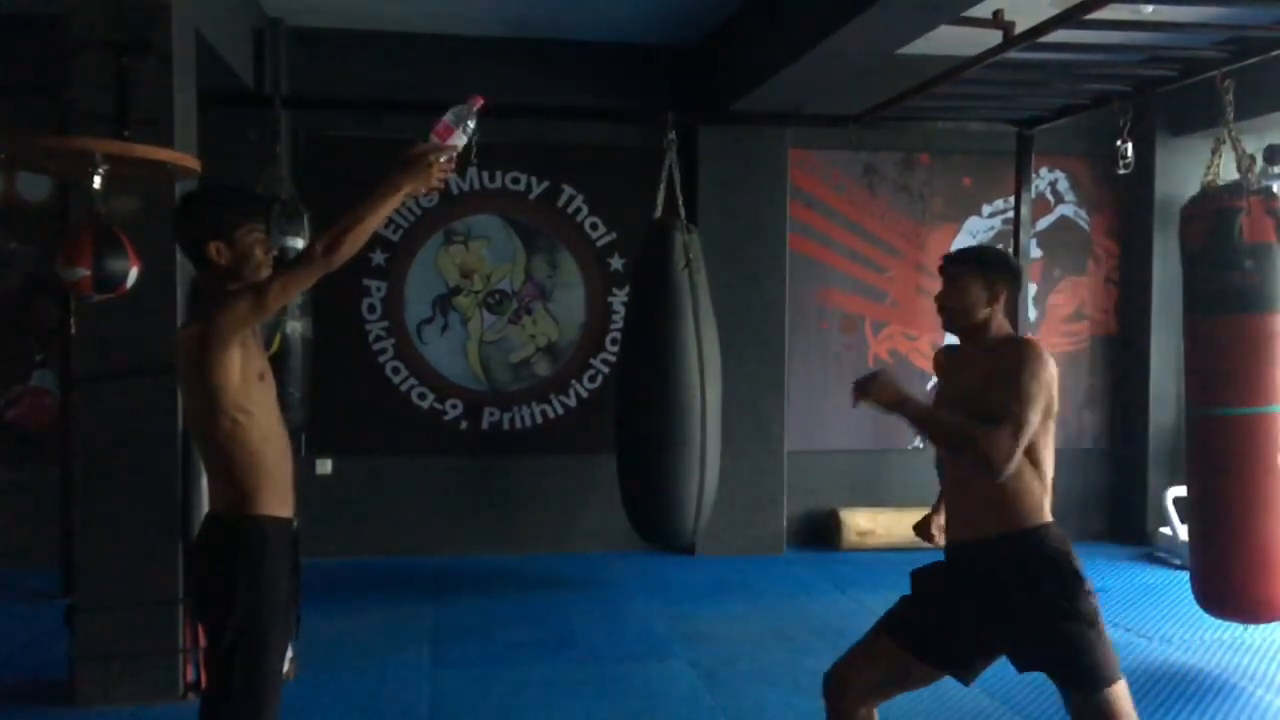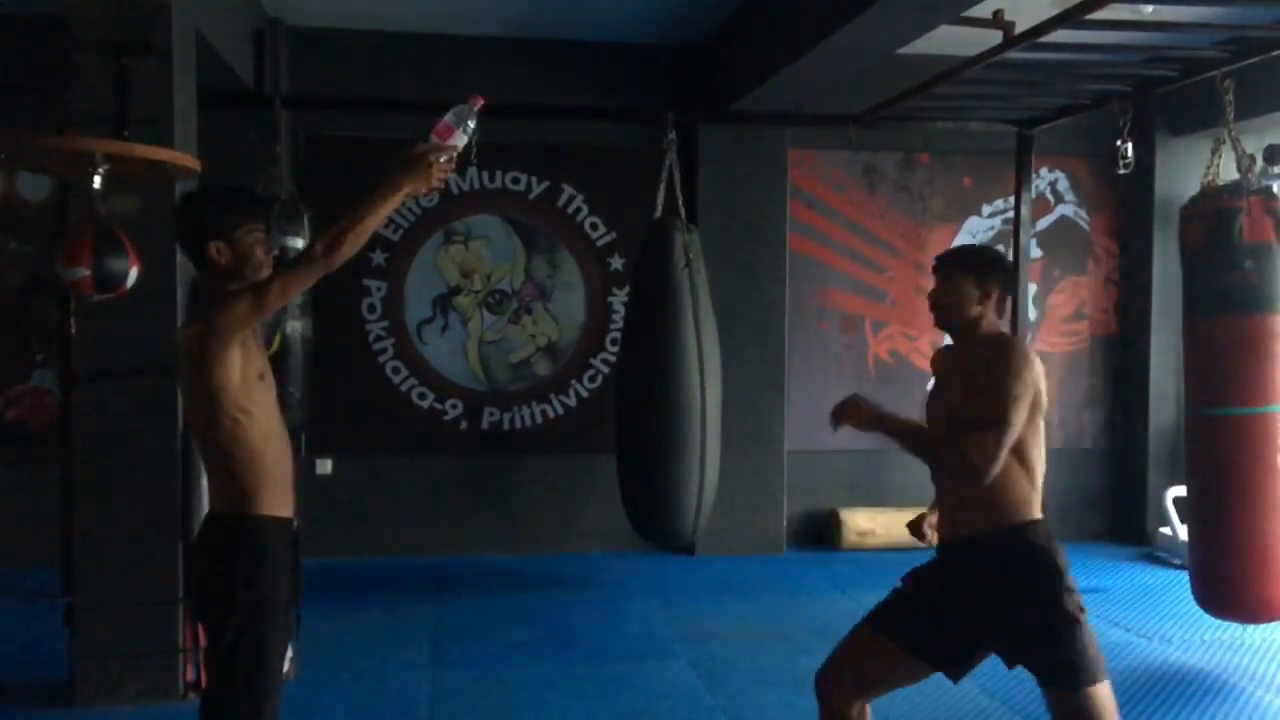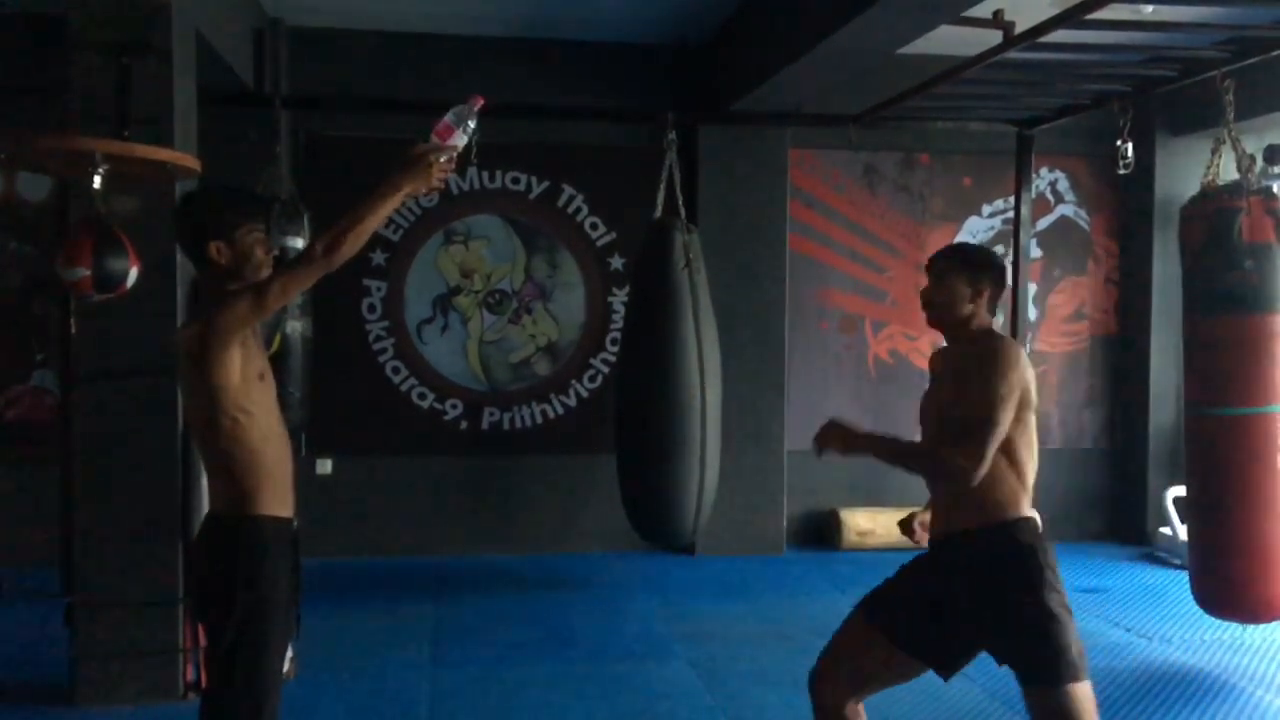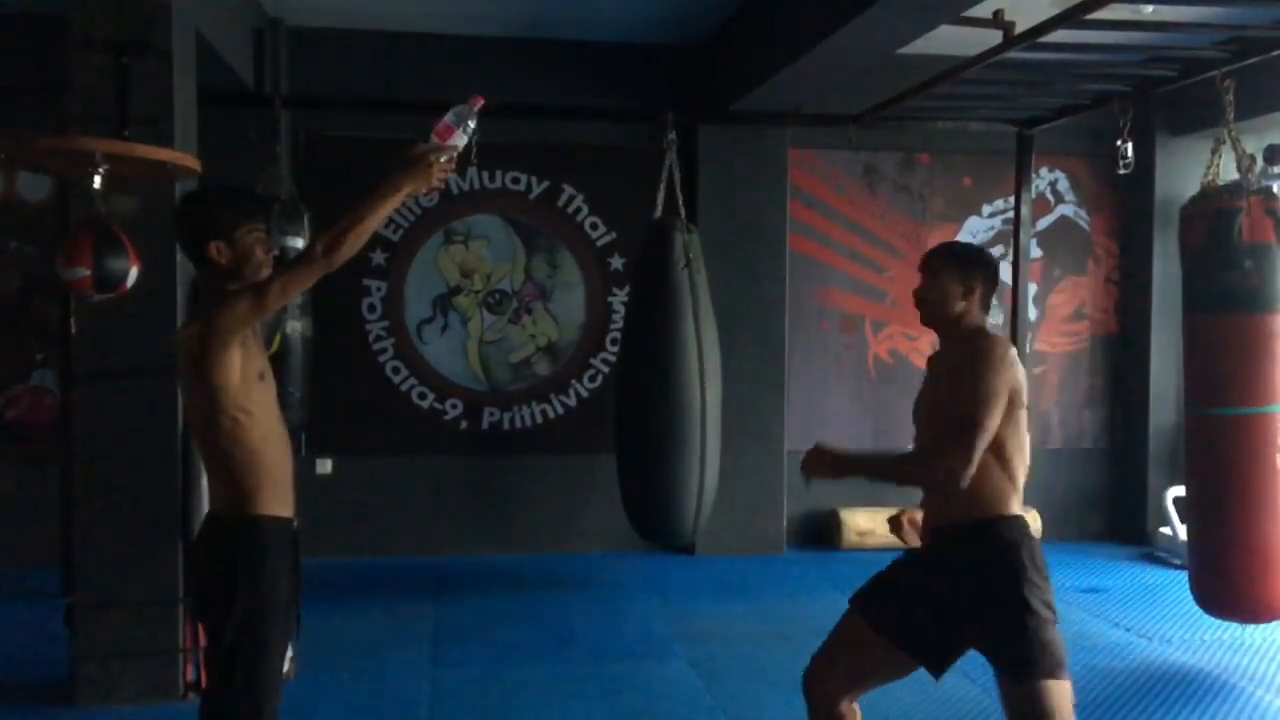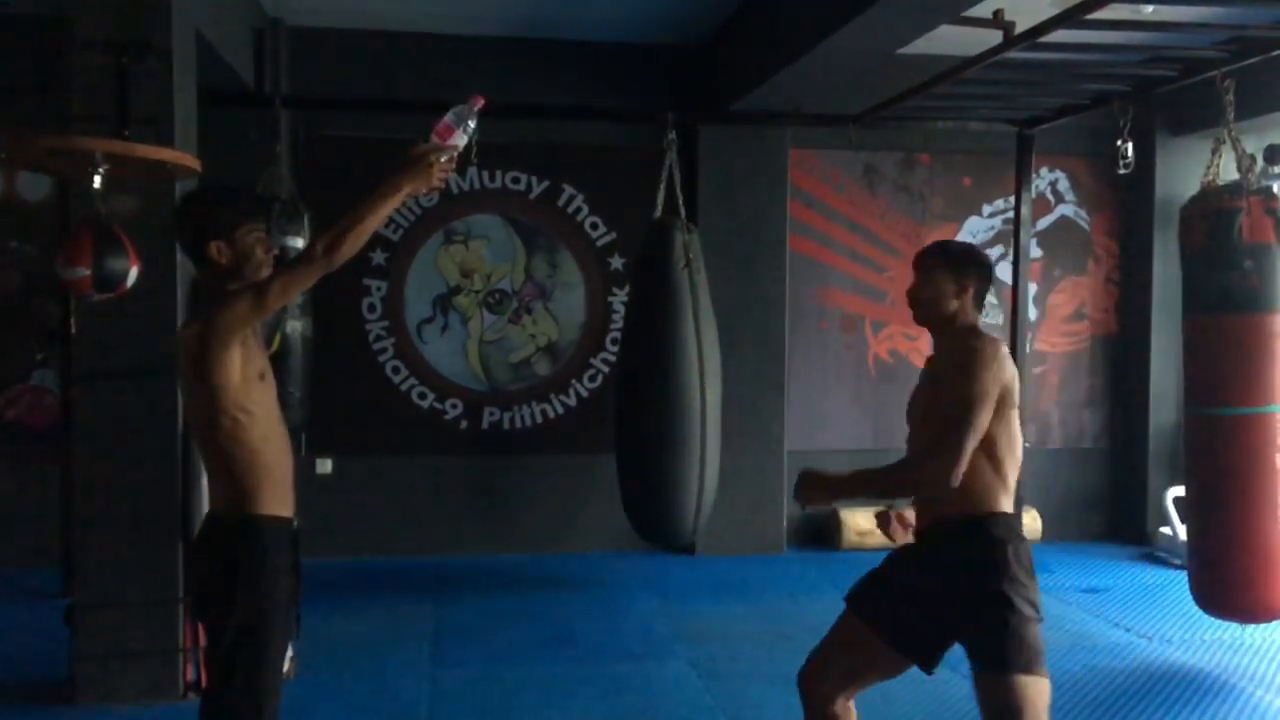
dt=0.1s
person 1, frame 1
left shoulder: (235, 320)
right shoulder: (220, 321)
left elbow: (320, 259)
right elbow: (326, 256)
left wrist: (403, 188)
right wrist: (402, 186)
left hip: (259, 538)
right hip: (247, 543)
person 1, frame 2
left shoulder: (235, 320)
right shoulder: (219, 321)
left elbow: (319, 259)
right elbow: (326, 256)
left wrist: (403, 188)
right wrist: (402, 186)
left hip: (259, 538)
right hip: (247, 542)
person 1, frame 3
left shoulder: (235, 320)
right shoulder: (220, 321)
left elbow: (320, 259)
right elbow: (327, 255)
left wrist: (404, 187)
right wrist: (403, 185)
left hip: (259, 538)
right hip: (247, 542)
person 1, frame 4
left shoulder: (234, 320)
right shoulder: (219, 321)
left elbow: (320, 259)
right elbow: (326, 256)
left wrist: (403, 187)
right wrist: (402, 186)
left hip: (259, 538)
right hip: (247, 542)
person 1, frame 5
left shoulder: (234, 320)
right shoulder: (220, 320)
left elbow: (320, 258)
right elbow: (327, 255)
left wrist: (404, 187)
right wrist: (403, 186)
left hip: (260, 538)
right hip: (247, 543)
person 2, frame 1
left shoulder: (1026, 358)
right shoulder: (951, 362)
left elbow: (996, 457)
left wrist: (901, 401)
left hip: (1032, 565)
right hip: (962, 569)
person 2, frame 2
left shoulder: (1011, 357)
right shoulder: (950, 363)
left elbow: (980, 461)
left wrist: (878, 420)
left hip: (1019, 562)
right hip: (953, 566)
person 2, frame 3
left shoulder: (1000, 356)
right shoulder: (944, 363)
left elbow: (966, 467)
left wrist: (860, 442)
left hip: (1008, 560)
right hip: (946, 562)
person 2, frame 4
left shoulder: (989, 354)
right shoulder: (943, 362)
left elbow: (955, 469)
left wrist: (844, 464)
left hip: (994, 556)
right hip: (937, 559)
person 2, frame 5
left shoulder: (980, 354)
right shoulder: (942, 363)
left elbow: (945, 471)
left wrist: (835, 485)
right wrist: (909, 509)
left hip: (985, 552)
right hip: (933, 553)
